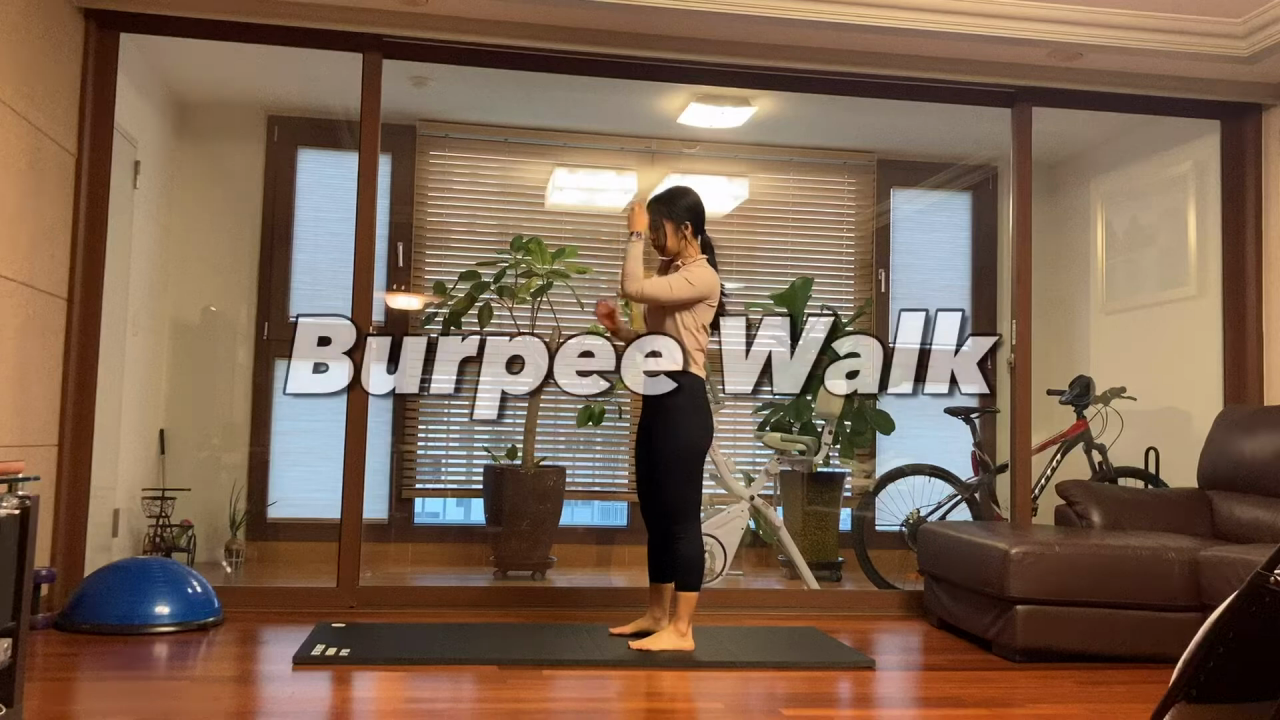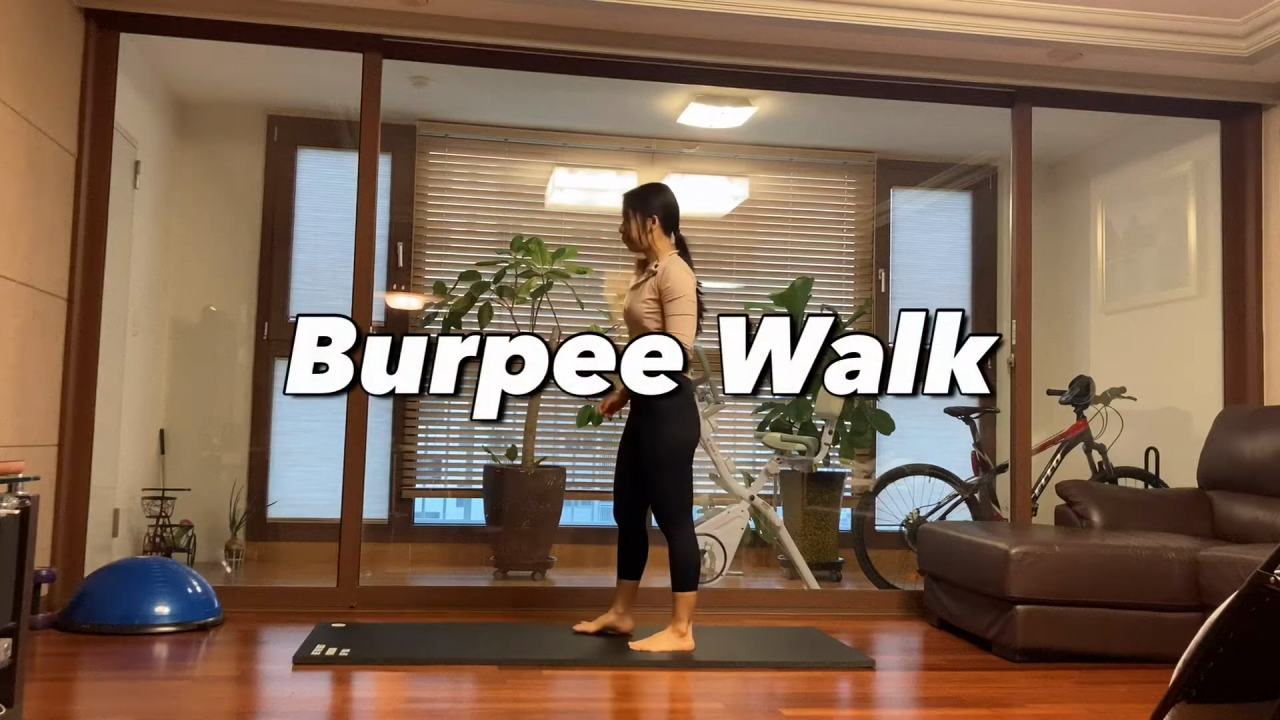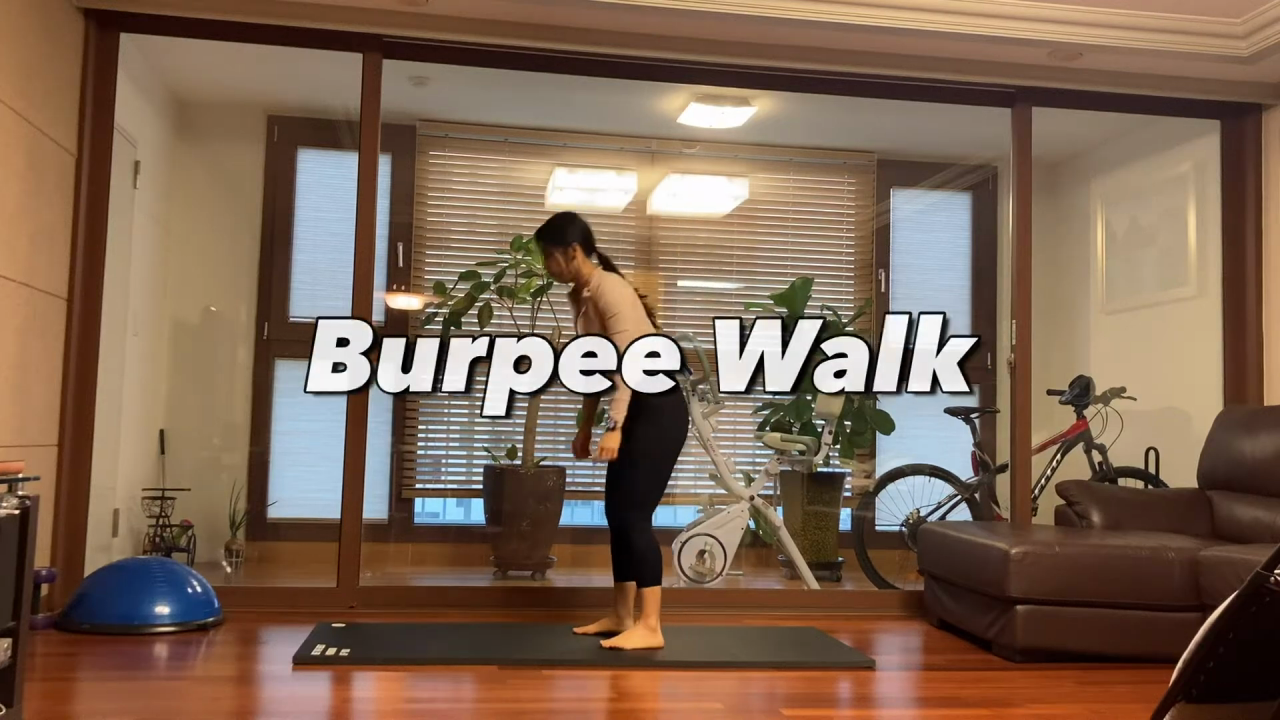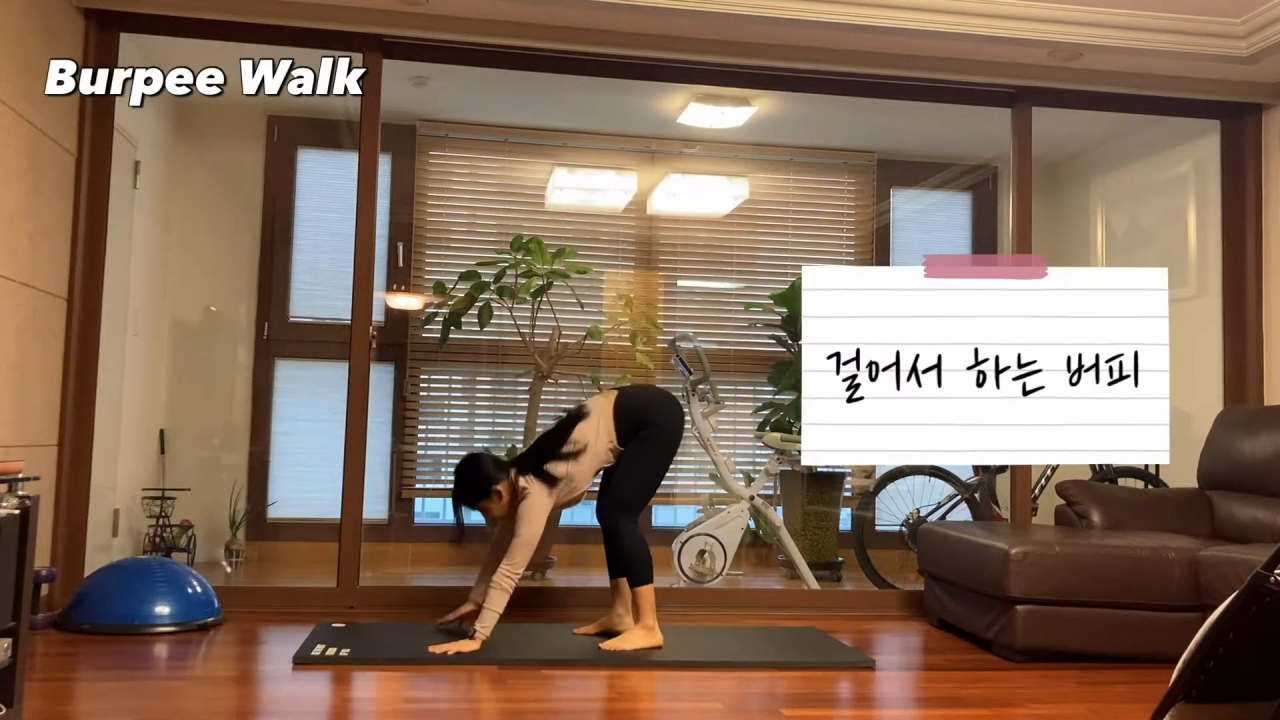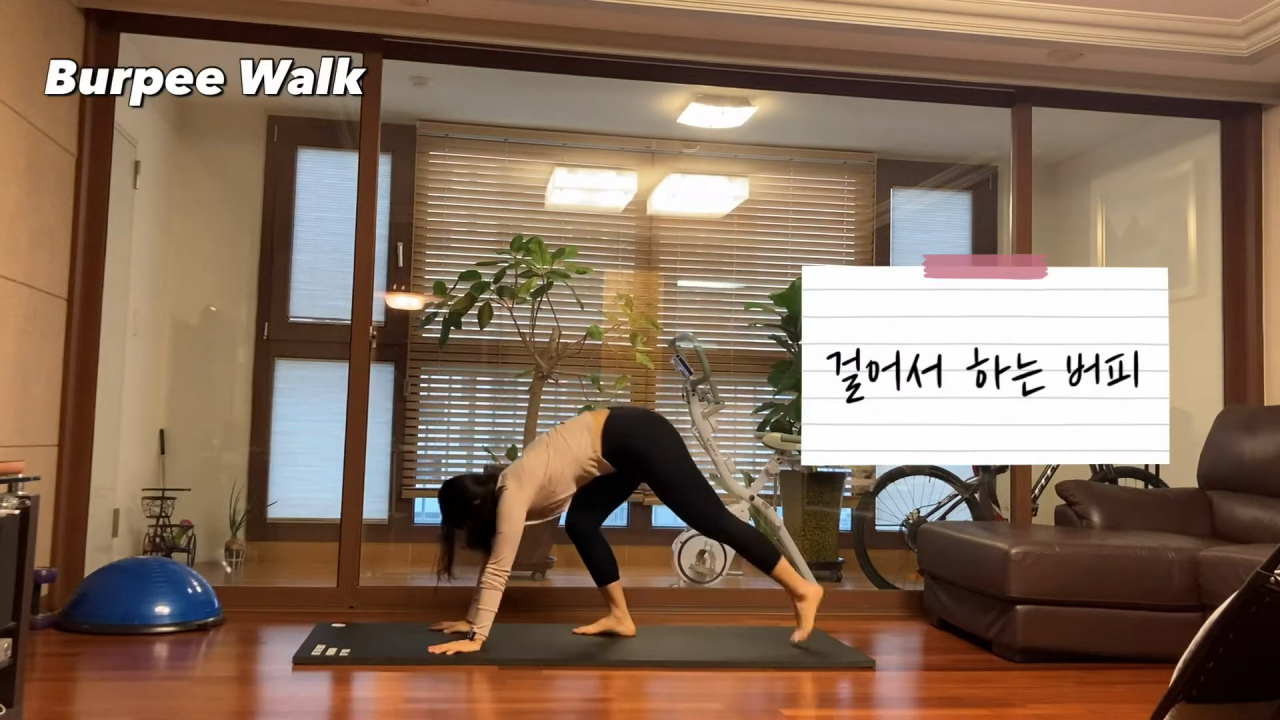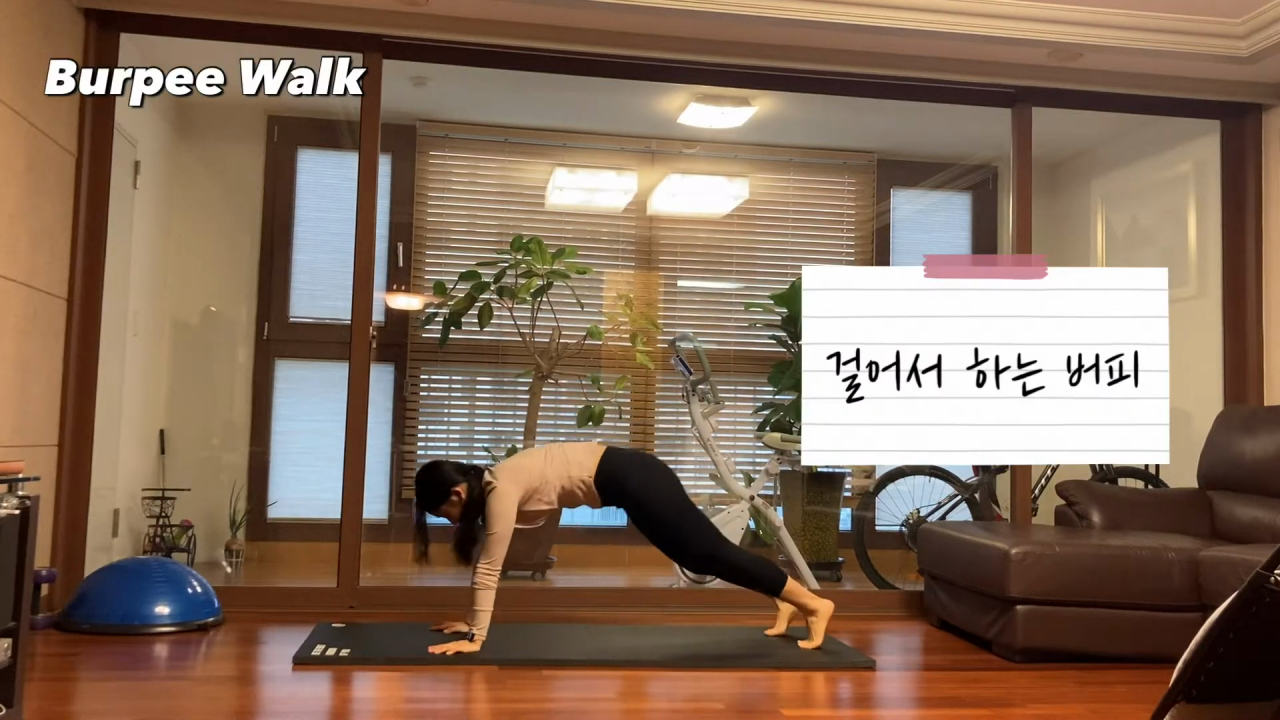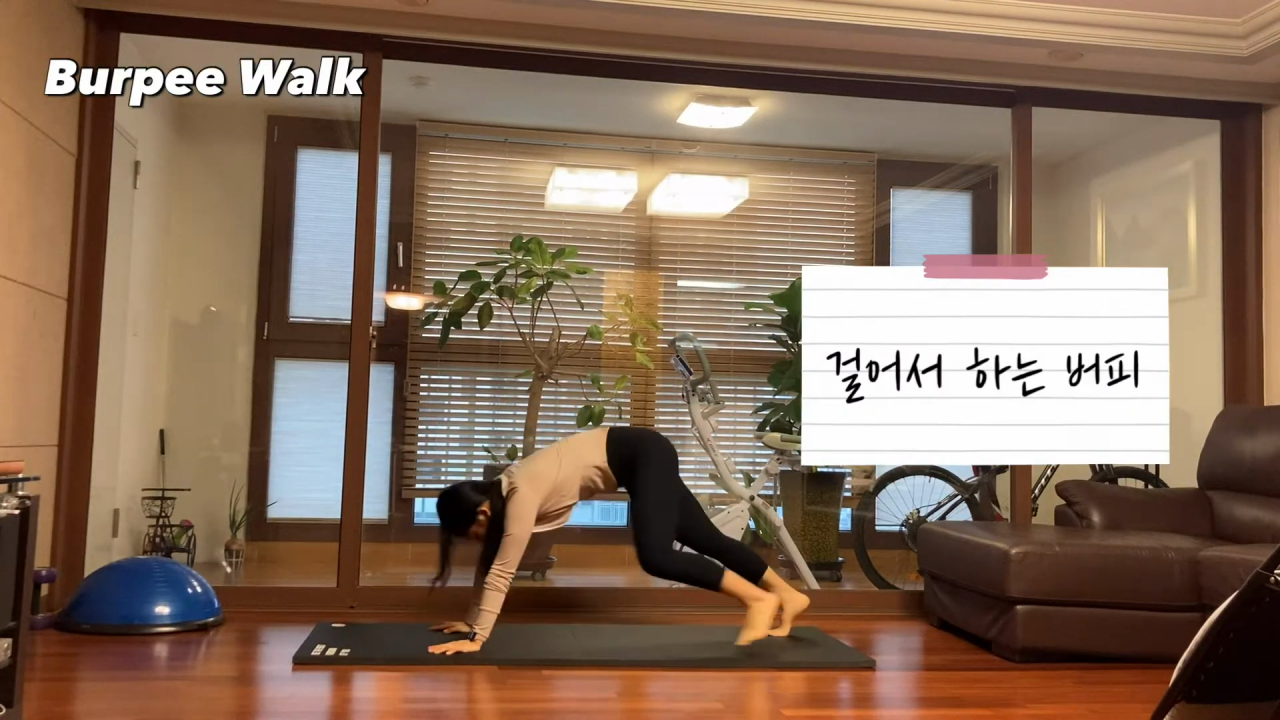
dt=0.7s
person 1, frame 1
left shoulder: (701, 276)
right shoulder: (670, 275)
left elbow: (632, 288)
left wrist: (636, 236)
right wrist: (619, 328)
left hip: (683, 403)
right hip: (657, 402)
left knee: (680, 518)
right knee: (656, 516)
left ankle: (681, 629)
right ankle: (657, 615)
person 1, frame 2
left shoulder: (676, 273)
right shoulder: (647, 271)
left elbow: (678, 351)
right wrist: (622, 390)
left hip: (670, 408)
right hip: (644, 407)
left knee: (674, 519)
right knee: (628, 513)
left ankle: (680, 630)
right ankle: (621, 613)
person 1, frame 3
left shoulder: (607, 289)
right shoulder: (581, 297)
left wrist: (614, 427)
right wrist: (585, 427)
left hip: (658, 408)
right hip: (640, 409)
left knee: (633, 511)
right knee: (618, 511)
left ankle: (649, 627)
right ankle: (621, 616)
person 1, frame 4
left shoulder: (534, 493)
right shoulder: (519, 480)
left elbow: (510, 570)
right elbow: (502, 548)
left wrist: (477, 636)
right wrist: (475, 601)
left hip: (655, 418)
right hip: (634, 416)
left knee: (616, 516)
right knee: (610, 514)
left ankle: (647, 627)
right ankle: (622, 615)
person 1, frame 5
left shoulder: (511, 495)
right shoulder: (500, 490)
left elbow: (498, 570)
right elbow: (496, 567)
left wrist: (475, 637)
right wrist: (473, 620)
left hip: (635, 439)
right hip: (626, 438)
left knee: (714, 521)
right knee: (581, 525)
left ankle: (803, 592)
right ankle: (619, 617)
person 1, frame 6
left shoulder: (500, 490)
right shoulder: (492, 484)
left elbow: (489, 569)
right elbow: (487, 566)
left wrist: (475, 637)
right wrist: (472, 622)
left hip: (631, 480)
right hip: (627, 477)
left knee: (713, 552)
right knee: (697, 558)
left ankle: (813, 606)
right ankle: (784, 600)
person 1, frame 7
left shoulder: (520, 499)
right shoulder: (499, 495)
left elbow: (502, 573)
right elbow: (491, 566)
left wrist: (476, 638)
right wrist: (470, 621)
left hip: (644, 452)
right hip: (635, 456)
left knee: (654, 553)
right knee: (702, 538)
left ankle: (758, 600)
right ankle: (788, 597)
